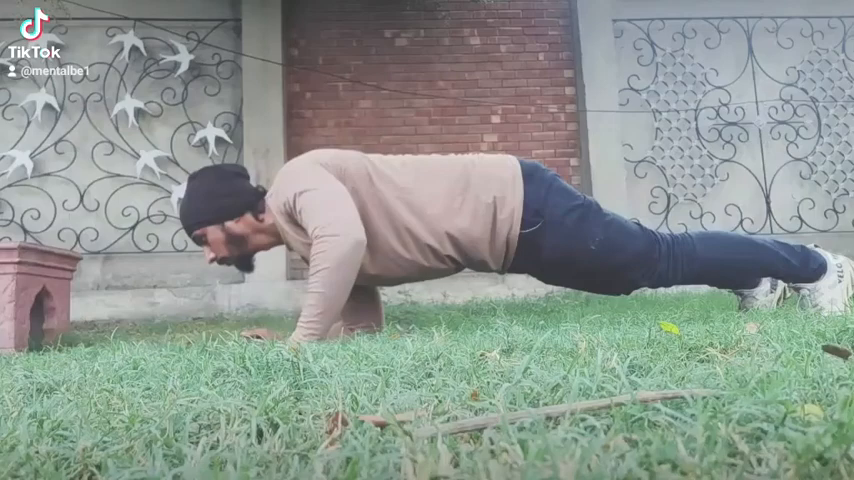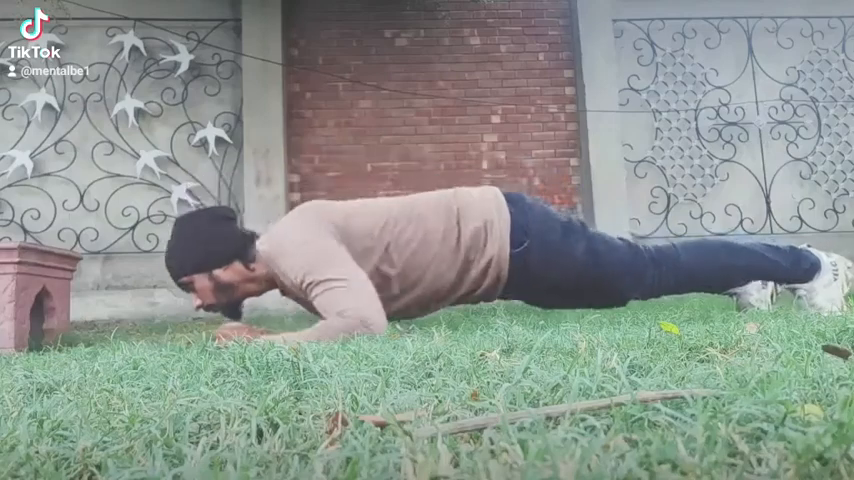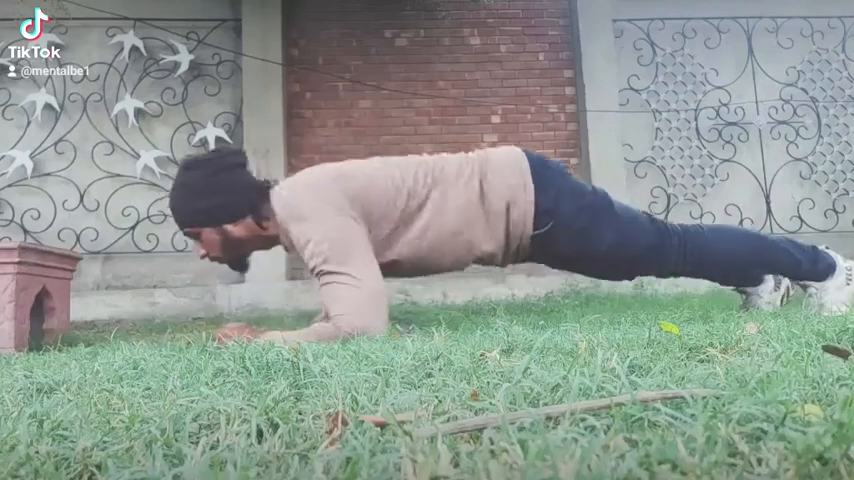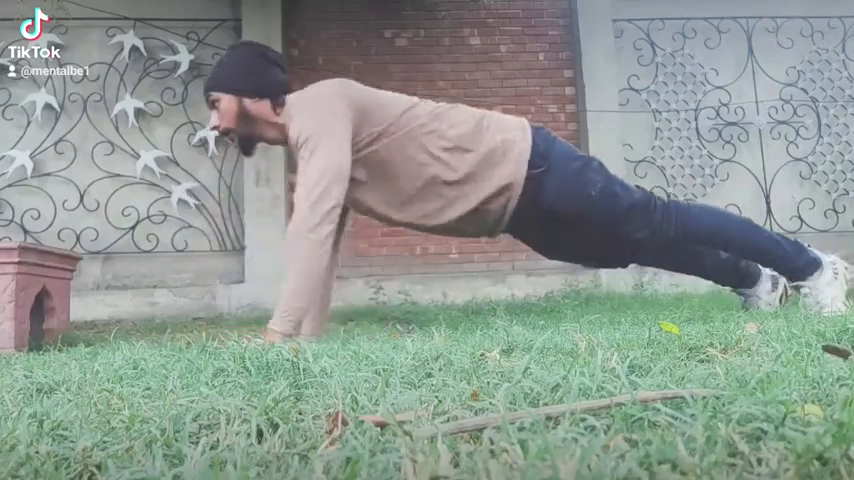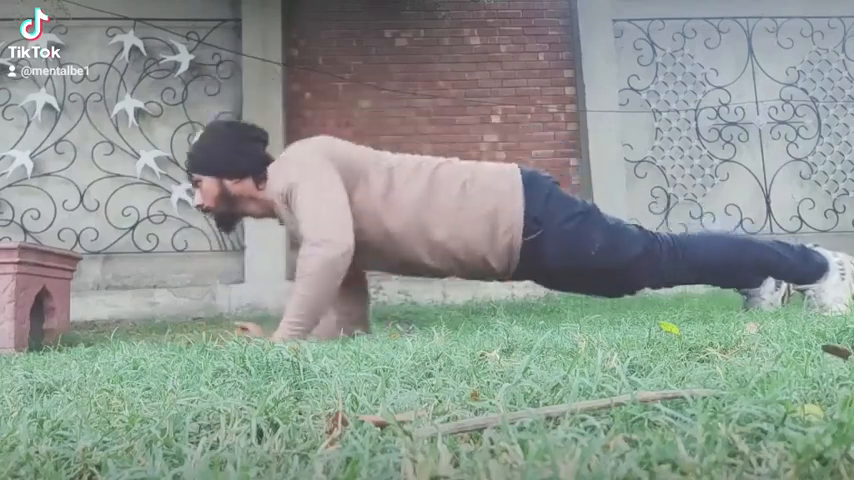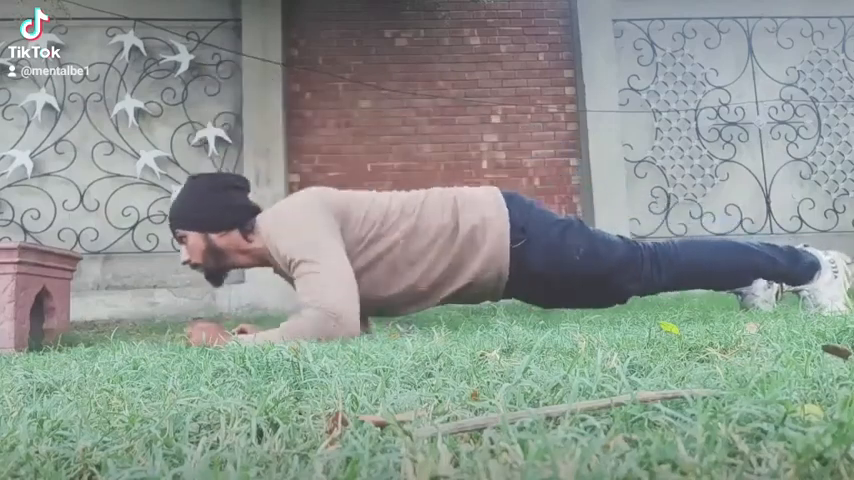
dt=0.5s
person 1, frame 1
left shoulder: (298, 182)
right shoulder: (302, 232)
left elbow: (347, 241)
right elbow: (363, 315)
left wrist: (301, 345)
right wrist: (327, 339)
left hip: (518, 205)
right hip: (508, 234)
left knee: (661, 258)
right knee: (629, 272)
right ankle: (757, 280)
person 1, frame 2
left shoulder: (296, 243)
right shoulder: (293, 263)
left elbow: (366, 321)
right elbow: (358, 324)
left wrist: (269, 345)
right wrist: (301, 341)
left hip: (507, 237)
right hip: (501, 263)
left knee: (648, 272)
right knee: (630, 281)
right ankle: (744, 281)
person 1, frame 3
left shoulder: (312, 213)
right shoulder: (292, 195)
left elbow: (362, 325)
right elbow: (343, 303)
left wrist: (267, 341)
right wrist: (314, 330)
left hip: (529, 200)
right hip: (509, 196)
left knee: (668, 249)
right knee: (639, 259)
right ankle: (760, 278)
person 1, frame 4
left shoulder: (317, 106)
right shoulder: (303, 144)
left elbow: (314, 223)
right elbow: (321, 238)
left wrist: (278, 337)
right wrist: (308, 339)
left hip: (528, 168)
right hip: (513, 207)
left knee: (656, 226)
right knee: (624, 249)
right ankle: (755, 282)
person 1, frame 5
left shoulder: (298, 169)
right shoulder: (295, 209)
left elbow: (333, 244)
right elbow: (350, 313)
left wrist: (284, 341)
right wrist: (283, 335)
left hip: (523, 216)
right hip: (515, 240)
left knee: (662, 258)
right knee: (648, 267)
right ankle: (761, 279)
person 1, frame 6
left shoulder: (295, 221)
right shoulder: (286, 256)
left elbow: (338, 317)
right elbow: (347, 322)
left wrist: (241, 344)
right wrist: (272, 340)
left hip: (508, 238)
right hip: (499, 262)
left knee: (649, 266)
right knee: (620, 283)
right ankle: (755, 278)
